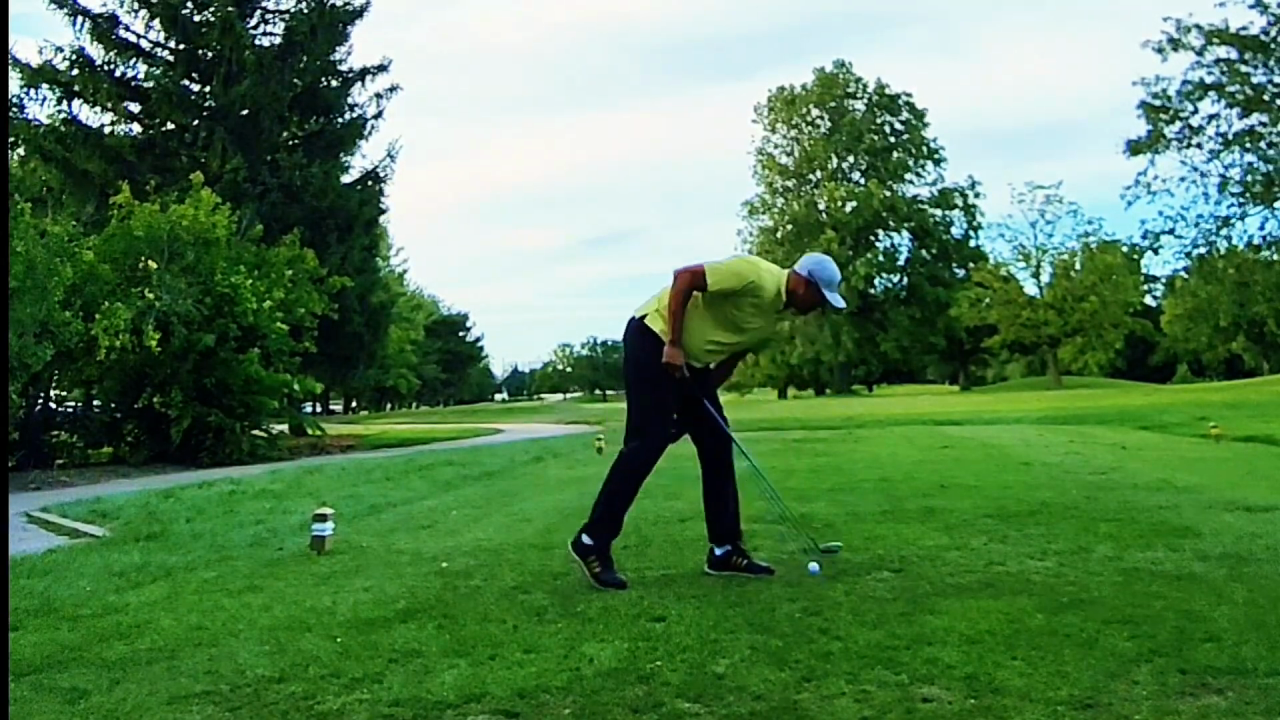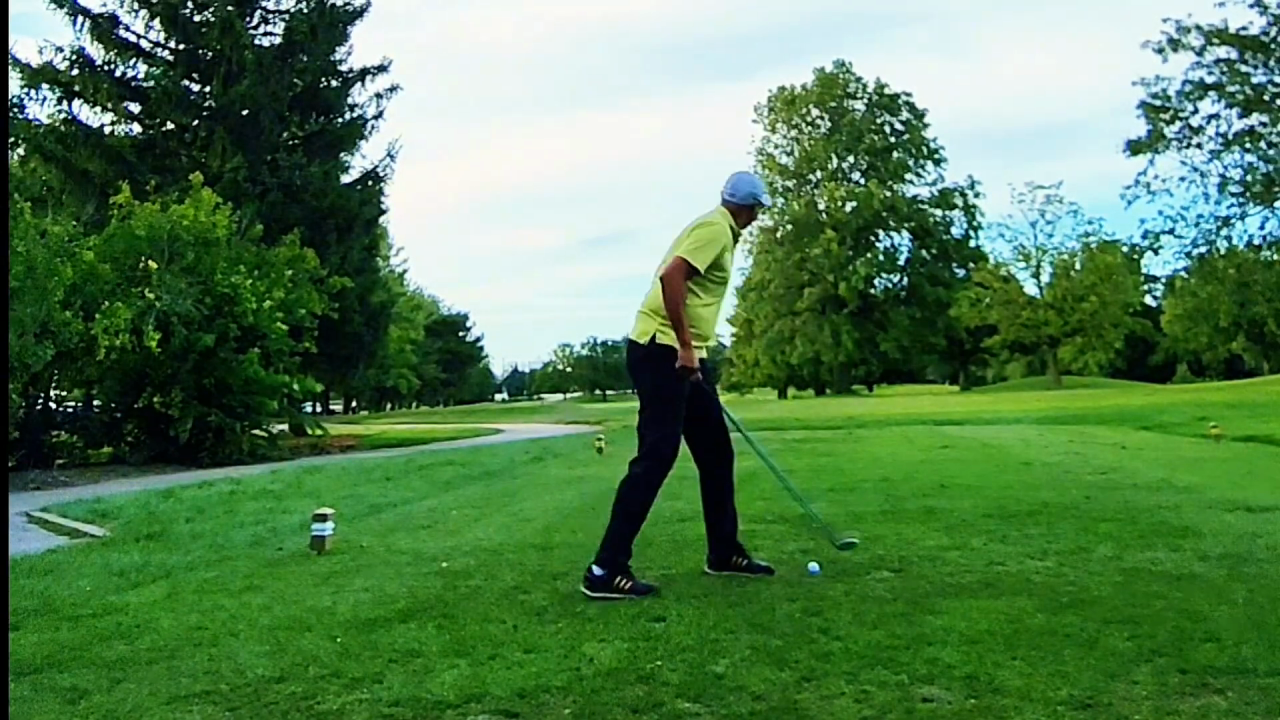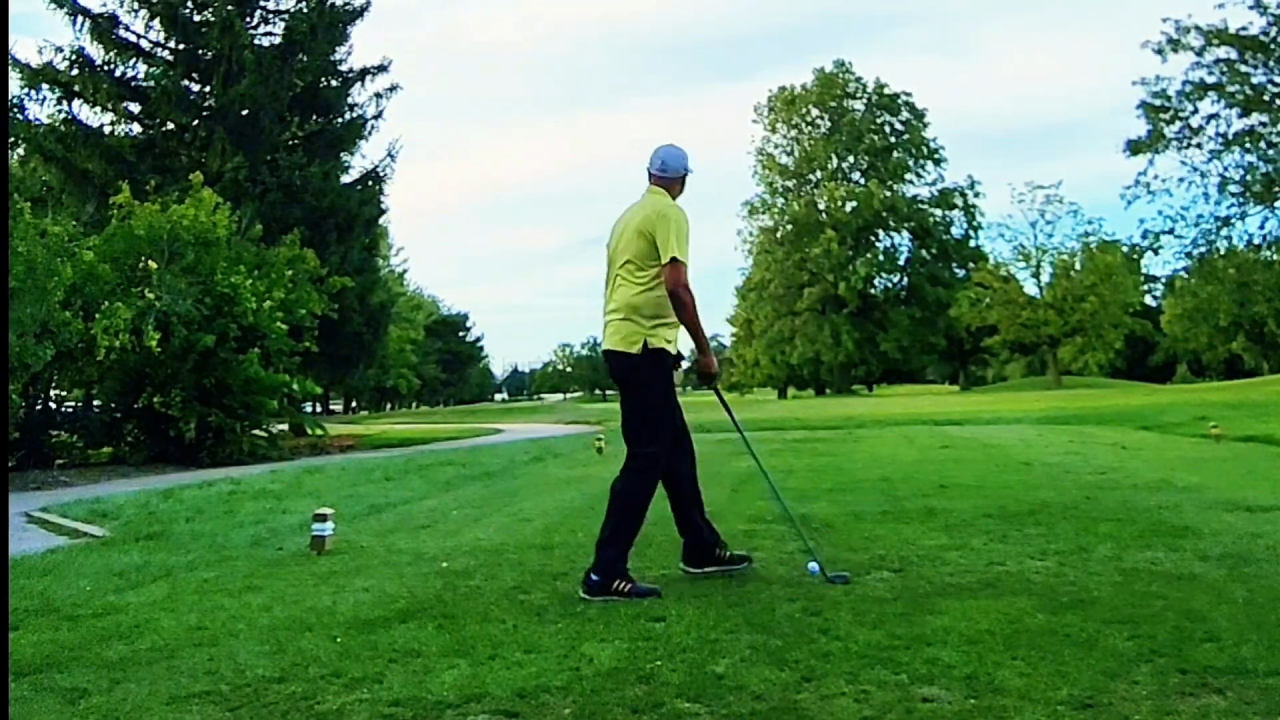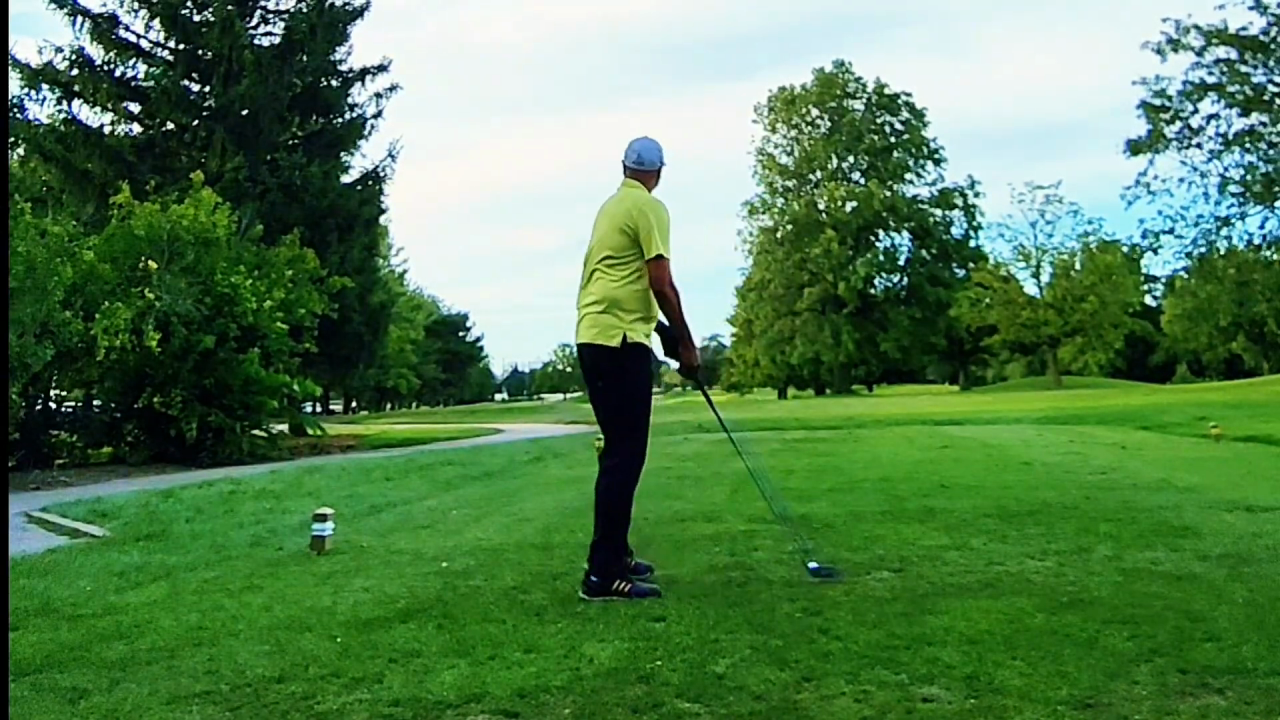
dt=0.3s
person 1, frame 1
left shoulder: (779, 318)
right shoulder: (755, 275)
left elbow: (732, 357)
right elbow: (683, 276)
left wrist: (699, 401)
right wrist: (675, 347)
left hip: (692, 362)
right hip: (653, 332)
left knee: (717, 443)
right knee: (647, 443)
left ankle: (725, 549)
right ankle: (592, 541)
person 1, frame 2
left shoulder: (725, 235)
right shoulder: (715, 228)
right elbow: (670, 276)
right wrist: (685, 348)
left hip: (683, 353)
right hip: (661, 347)
left knee: (717, 449)
right knee: (658, 454)
left ankle: (724, 550)
right ankle: (607, 568)
person 1, frame 3
left shoulder: (629, 215)
right shoulder: (669, 214)
right elbow: (676, 286)
right wrist: (704, 350)
left hip: (624, 344)
right hip: (643, 347)
left knee: (675, 451)
right knee: (646, 458)
left ankle: (702, 547)
right ankle: (604, 574)
person 1, frame 4
left shoulder: (609, 207)
right shoulder: (649, 208)
right elbow: (661, 285)
left wrist: (655, 325)
right wrist: (687, 344)
left hip: (594, 339)
right hip: (620, 342)
left knee: (623, 451)
right knee: (624, 455)
left ankle: (612, 552)
right ankle: (602, 573)
